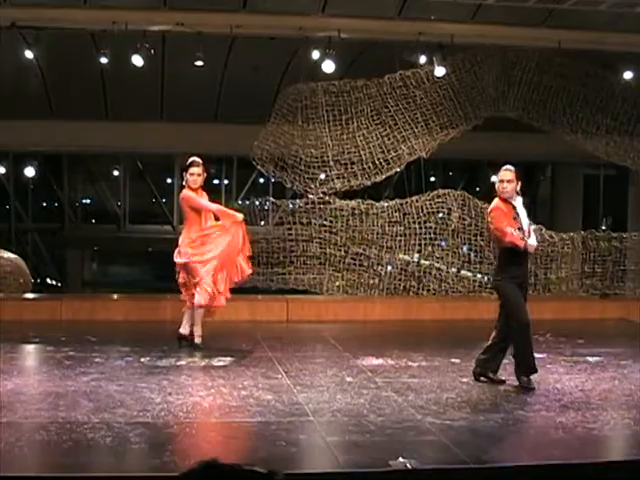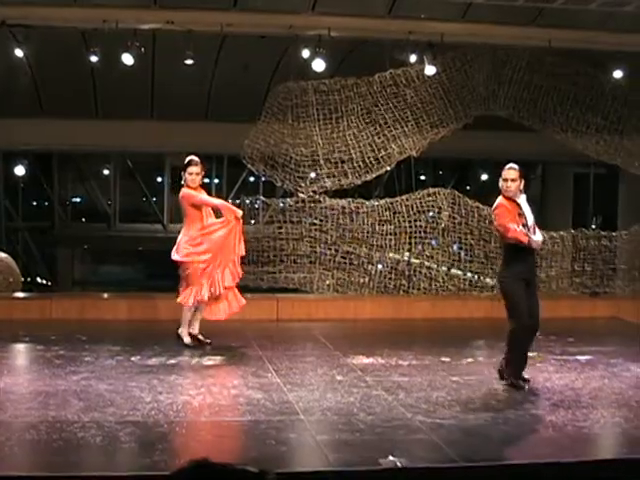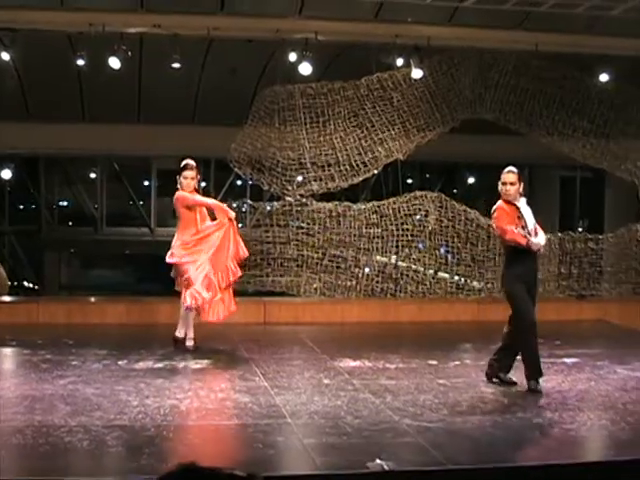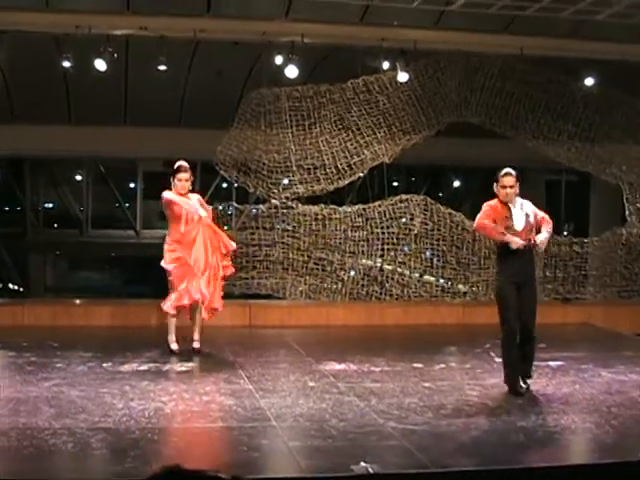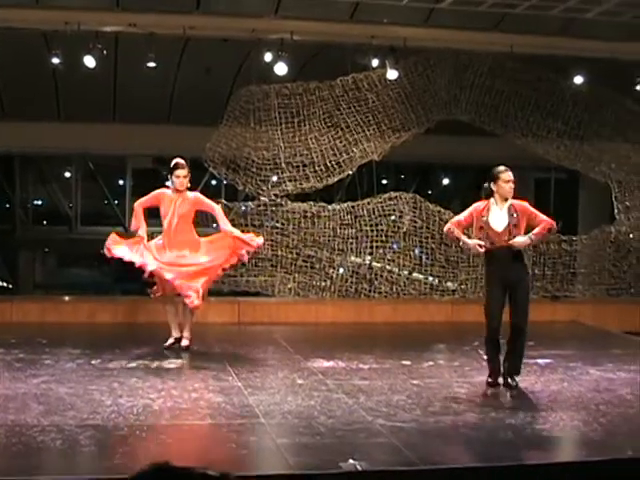
dt=0.3s
person 1, frame 1
left shoulder: (518, 205)
right shoulder: (497, 207)
left elbow: (528, 230)
right elbow: (504, 234)
left wrist: (532, 240)
right wrist: (525, 244)
left hip: (520, 274)
right hip: (506, 276)
left knee: (507, 325)
right knee: (521, 321)
left ankle: (485, 368)
right ankle: (524, 372)
person 1, frame 2
left shoulder: (523, 203)
right shoulder: (501, 205)
left elbow: (532, 228)
right elbow: (508, 231)
left wrist: (538, 237)
right wrist: (530, 240)
left hip: (528, 271)
right hip: (511, 273)
left knee: (532, 323)
right knee: (521, 322)
left ankle: (511, 367)
right ankle: (511, 371)
person 1, frame 3
left shoulder: (524, 206)
right shoulder: (501, 208)
left elbow: (535, 229)
right elbow: (507, 233)
left wrist: (540, 239)
right wrist: (530, 243)
left hip: (529, 274)
right hip: (514, 276)
left knee: (518, 325)
right knee: (528, 323)
left ankle: (497, 368)
right ankle: (533, 376)
person 1, frame 4
left shoulder: (526, 206)
right shoulder: (493, 207)
left elbow: (544, 220)
right elbow: (480, 225)
left wrist: (544, 234)
right wrist: (508, 238)
left hip: (528, 274)
right hip: (506, 275)
left knee: (528, 327)
right knee: (510, 327)
left ankle: (522, 374)
right ankle: (512, 379)
person 1, frame 5
left shoulder: (521, 208)
right shoulder: (479, 209)
left elbow: (548, 224)
right elbow: (451, 227)
left wrist: (529, 238)
right wrist: (466, 241)
left hip: (518, 272)
right hip: (494, 273)
left knee: (519, 324)
right knee: (492, 324)
left ankle: (510, 372)
right ankle: (493, 371)
person 2, frame 1
left shoulder: (202, 194)
right shoulder: (186, 195)
left elbow: (209, 218)
right elbow: (211, 208)
left wrist: (230, 221)
right wrist: (234, 215)
left hip: (204, 246)
right hip: (191, 246)
left knee: (196, 291)
right knee: (204, 287)
left ankle: (184, 330)
right ankle: (196, 331)
person 2, frame 2
left shoulder: (201, 193)
right shoulder: (186, 193)
left elbow: (209, 219)
right elbow: (214, 202)
left wrist: (229, 218)
right wrist: (235, 211)
left hip: (205, 245)
right hip: (190, 246)
left knee: (206, 287)
right knee: (195, 288)
left ankle: (193, 330)
right ankle: (183, 330)
person 2, frame 3
left shoulder: (196, 197)
right shoulder: (180, 196)
left elbow: (204, 222)
right elbow: (208, 202)
left wrist: (224, 221)
right wrist: (228, 212)
left hip: (199, 249)
right hip: (184, 250)
left knee: (191, 292)
right knee: (195, 289)
left ankle: (180, 334)
right ankle: (189, 335)
person 2, frame 4
left shoulder: (196, 198)
right shoulder: (169, 195)
left elbow: (207, 213)
right elbow: (171, 198)
right wrist: (195, 208)
left hip: (199, 251)
right hip: (176, 251)
left knee: (201, 293)
right knee: (178, 293)
left ankle: (196, 336)
right ankle: (172, 338)
person 2, frame 5
left shoulder: (194, 197)
right shoulder: (162, 195)
left elbow: (214, 208)
right elbow: (138, 204)
left wrist: (225, 226)
right wrist: (141, 226)
left hip: (189, 249)
right hip: (166, 249)
left knee: (189, 293)
right knee: (167, 290)
left ankle: (186, 335)
right ankle: (175, 333)
